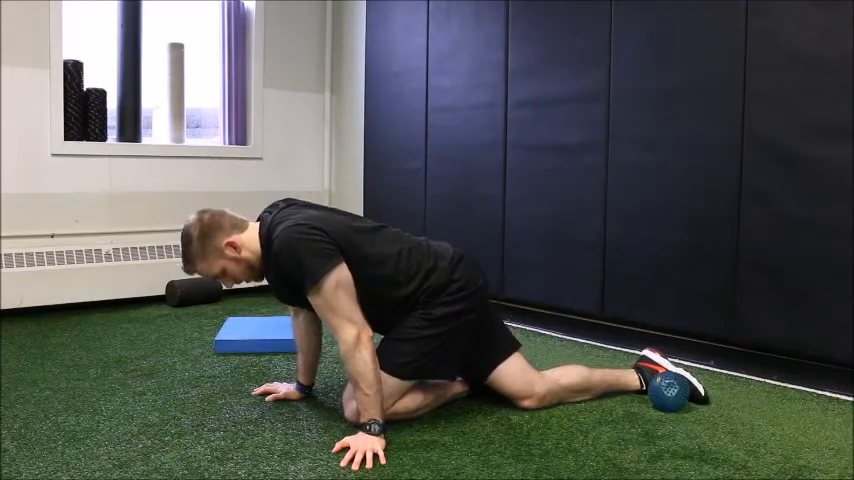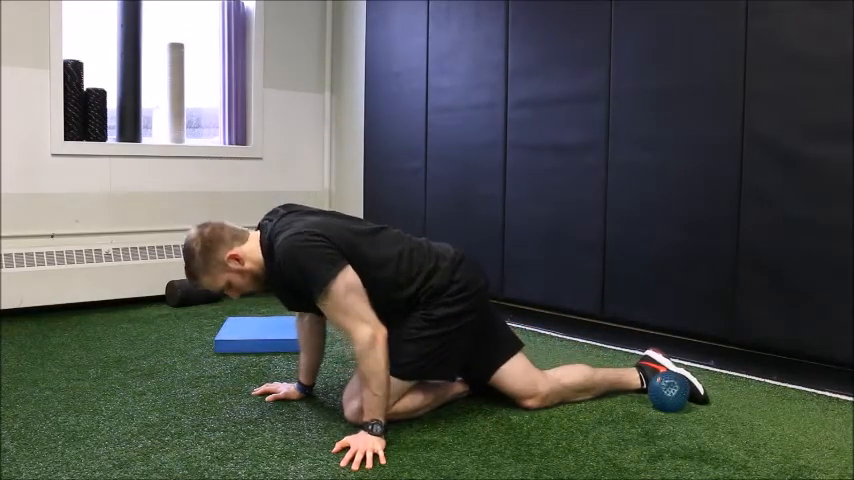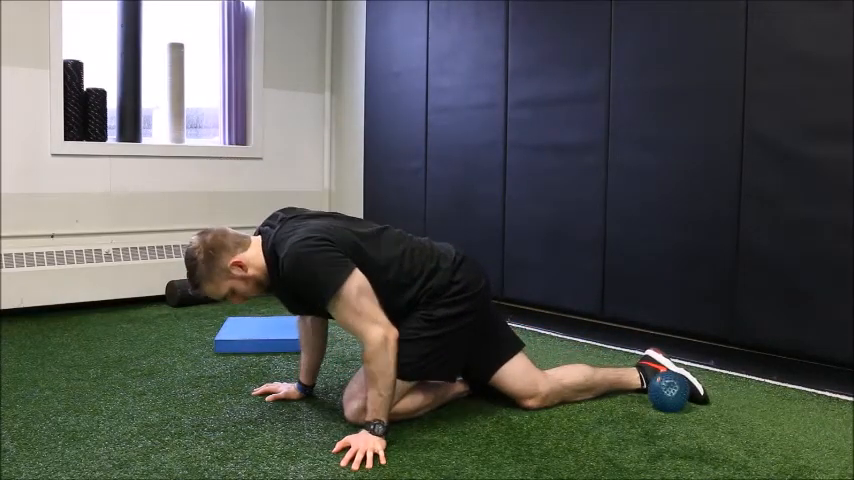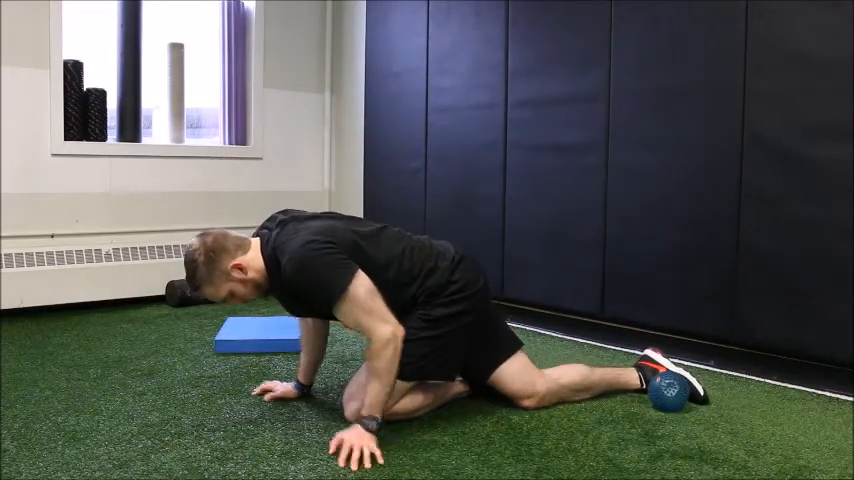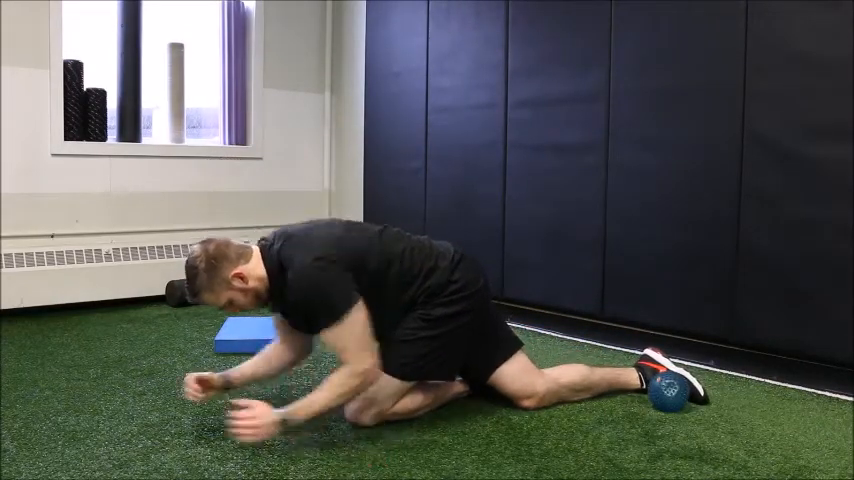
dt=0.2s
person 1, frame 1
left shoulder: (296, 242)
right shoulder: (274, 231)
left elbow: (353, 334)
right elbow: (305, 313)
left wrist: (371, 429)
right wrist: (302, 385)
left hip: (445, 295)
right hip: (452, 288)
left knee: (357, 408)
right knee: (532, 392)
left ankle: (464, 384)
right ankle: (641, 374)
person 1, frame 2
left shoulder: (298, 249)
right shoulder: (275, 235)
left elbow: (369, 333)
right elbow: (309, 312)
left wrist: (373, 429)
right wrist: (303, 384)
left hip: (446, 295)
right hip: (454, 288)
left knee: (358, 406)
right knee: (535, 391)
left ankle: (465, 383)
right ankle: (643, 374)
person 1, frame 3
left shoulder: (303, 254)
right shoulder: (274, 238)
left elbow: (380, 334)
right elbow: (311, 311)
left wrist: (375, 428)
right wrist: (303, 384)
left hip: (448, 295)
right hip: (454, 288)
left knee: (358, 406)
right knee: (535, 391)
left ankle: (466, 382)
right ankle: (644, 374)
person 1, frame 4
left shoulder: (305, 258)
right shoulder: (273, 240)
left elbow: (387, 332)
right elbow: (314, 312)
left wrist: (368, 425)
right wrist: (300, 383)
left hip: (446, 294)
right hip: (454, 288)
left knee: (357, 405)
right knee: (533, 391)
left ankle: (466, 382)
right ankle: (643, 373)
person 1, frame 5
left shoulder: (309, 273)
right shoulder: (274, 260)
left elbow: (363, 366)
right elbow: (291, 345)
left wrist: (280, 420)
right wrist: (226, 379)
left hip: (447, 295)
right hip: (455, 287)
left knee: (359, 408)
right knee: (533, 391)
left ankle: (466, 384)
right ankle: (644, 373)
